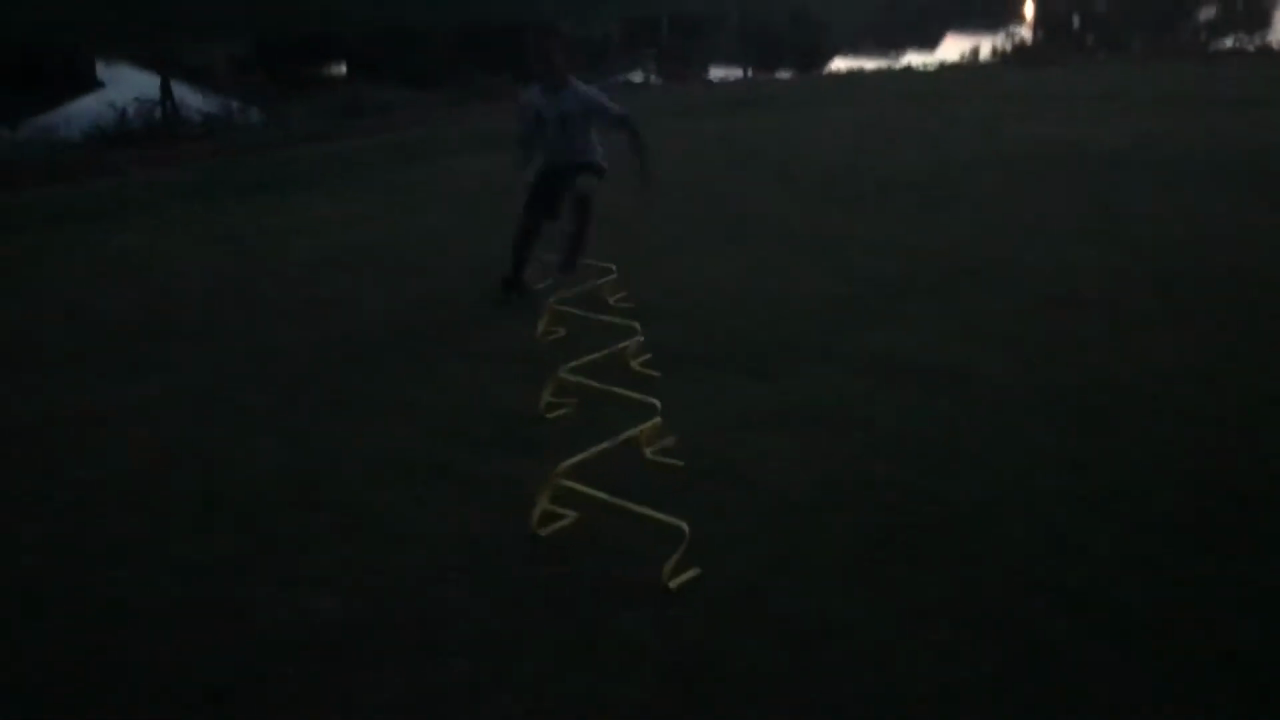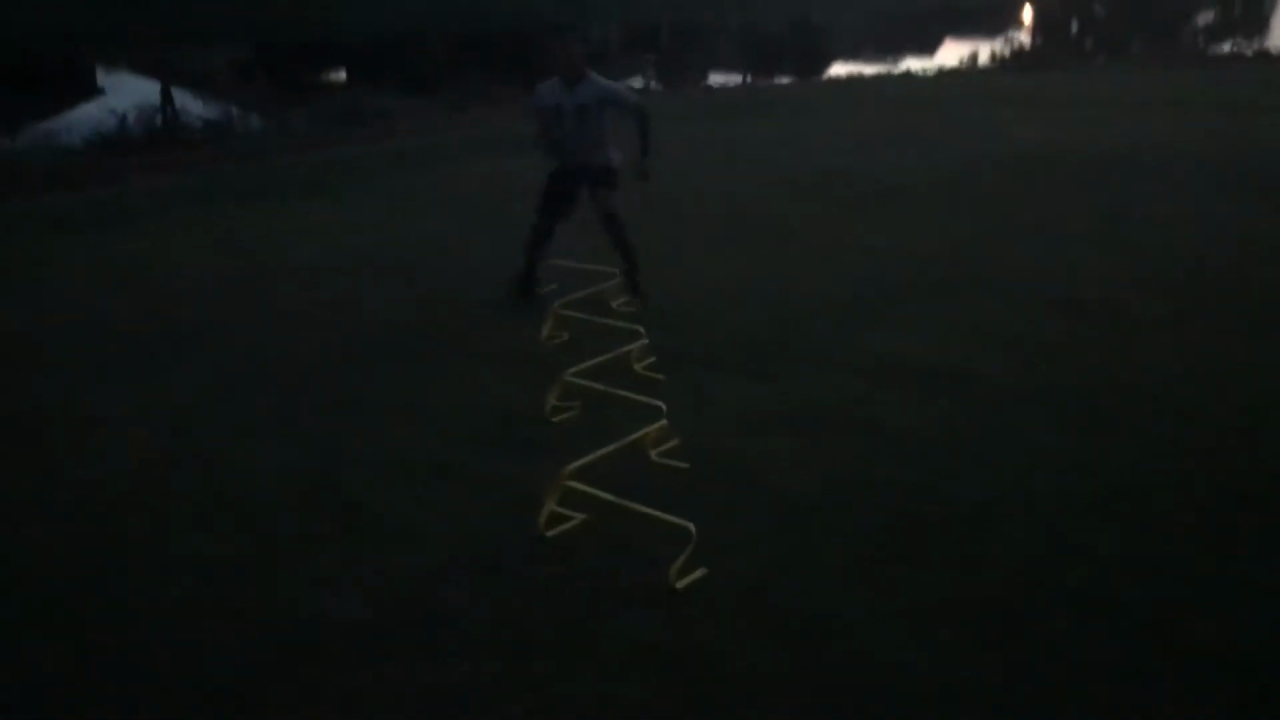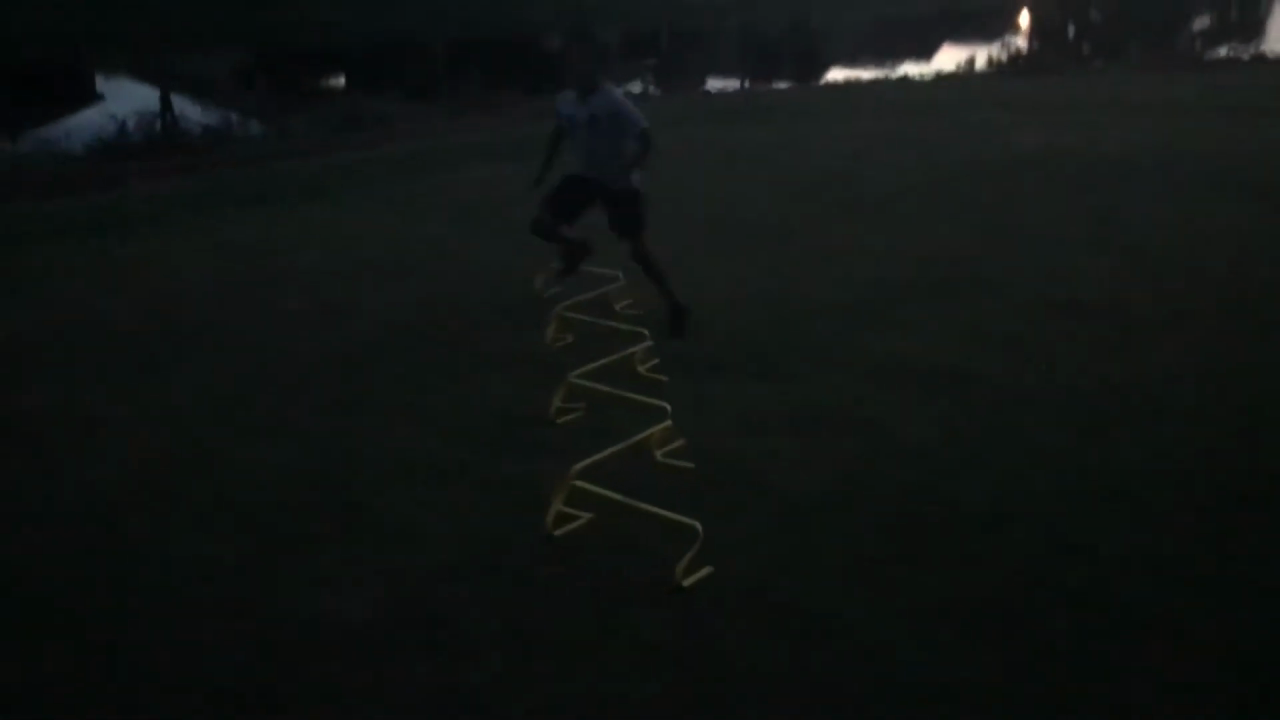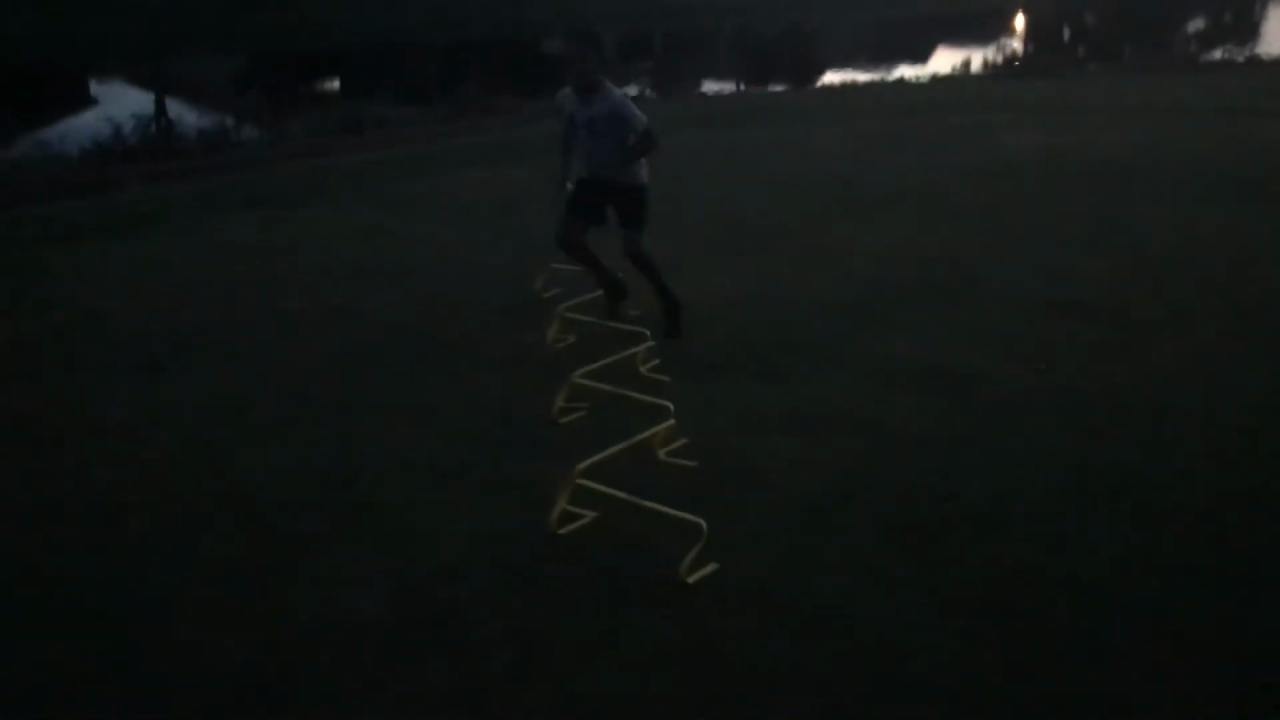
dt=0.1s
person 1, frame 1
left shoulder: (584, 96)
right shoulder: (530, 99)
left elbow: (625, 121)
right elbow: (528, 137)
left wrist: (642, 162)
right wrist: (527, 157)
left hip: (586, 162)
right hip: (551, 165)
left knee: (582, 194)
right knee: (527, 227)
left ankle: (574, 251)
right ankle: (515, 278)
person 1, frame 2
left shoulder: (602, 89)
right shoulder: (546, 90)
left elbow: (640, 113)
right elbow: (543, 128)
left wrist: (643, 157)
right wrist: (552, 145)
left hip: (600, 162)
right hip: (565, 163)
left knee: (608, 213)
right knee: (542, 225)
left ankle: (632, 276)
right ankle: (528, 278)
person 1, frame 3
left shoulder: (615, 101)
right shoulder: (565, 101)
left elbow: (645, 141)
left wrist: (622, 173)
right wrist: (545, 168)
left hip: (620, 182)
right hip: (584, 176)
left knee: (637, 248)
right knee: (541, 223)
left ankle: (674, 305)
right ankle: (576, 248)
person 1, frame 4
left shoulder: (616, 103)
right shoulder: (566, 98)
left elbow: (649, 140)
left wrist: (624, 162)
right wrist: (565, 169)
left hip: (627, 178)
right hip: (592, 176)
left knee: (633, 248)
right knee: (567, 236)
left ankle: (668, 302)
right ankle: (612, 285)
